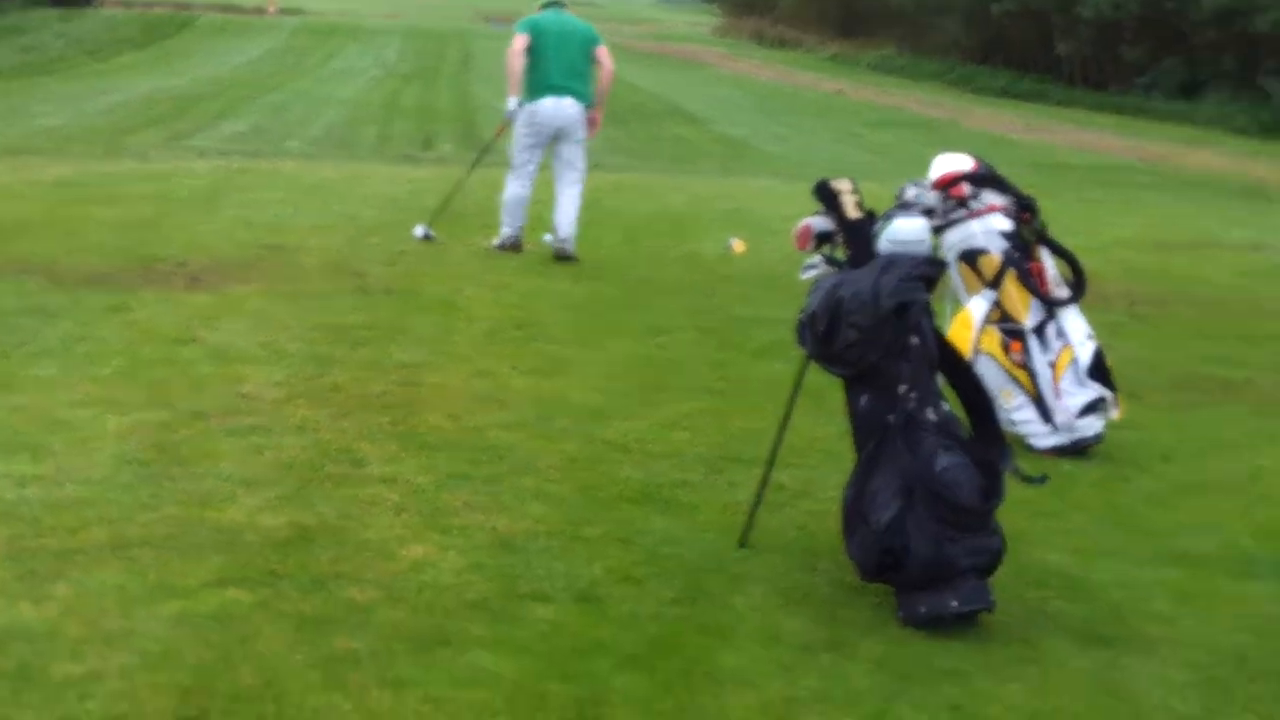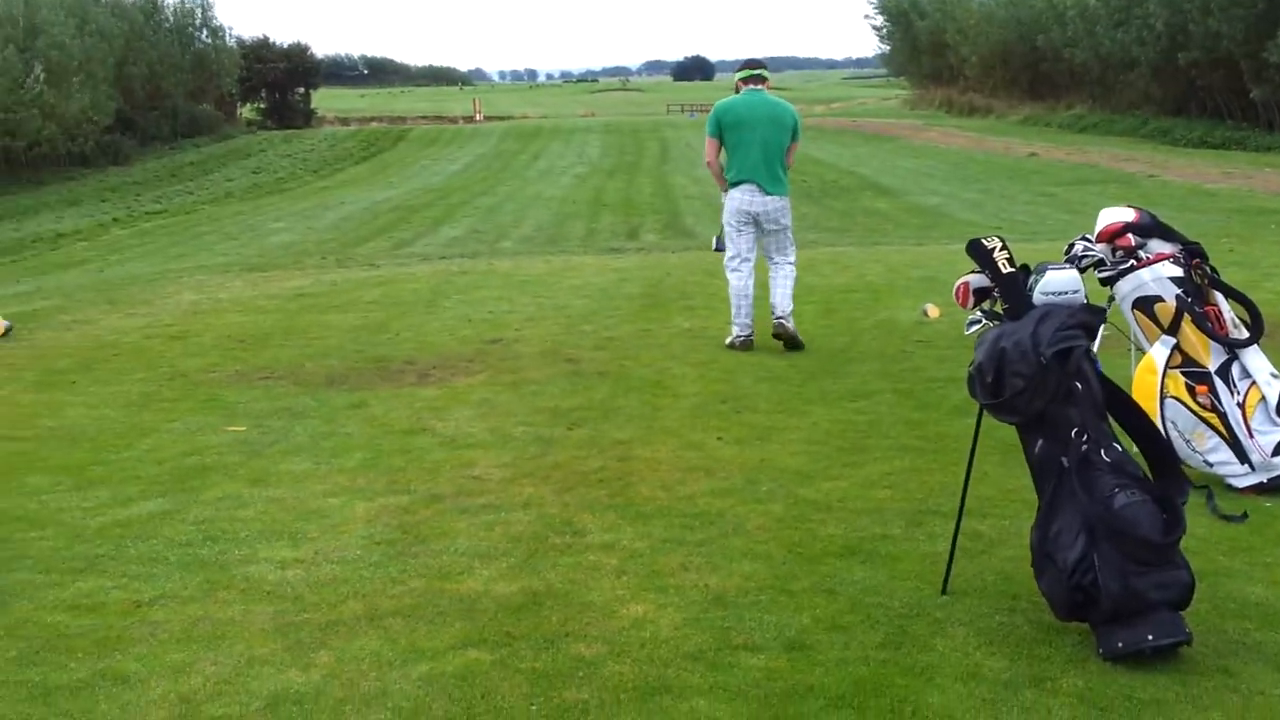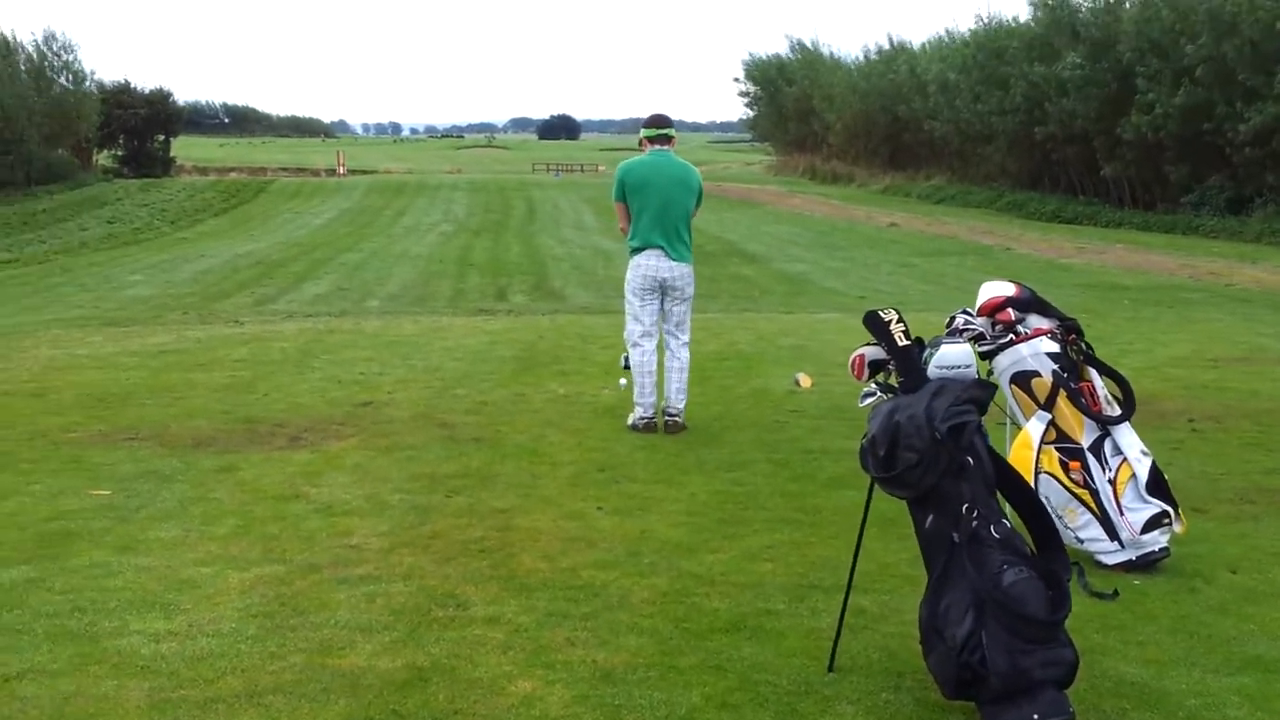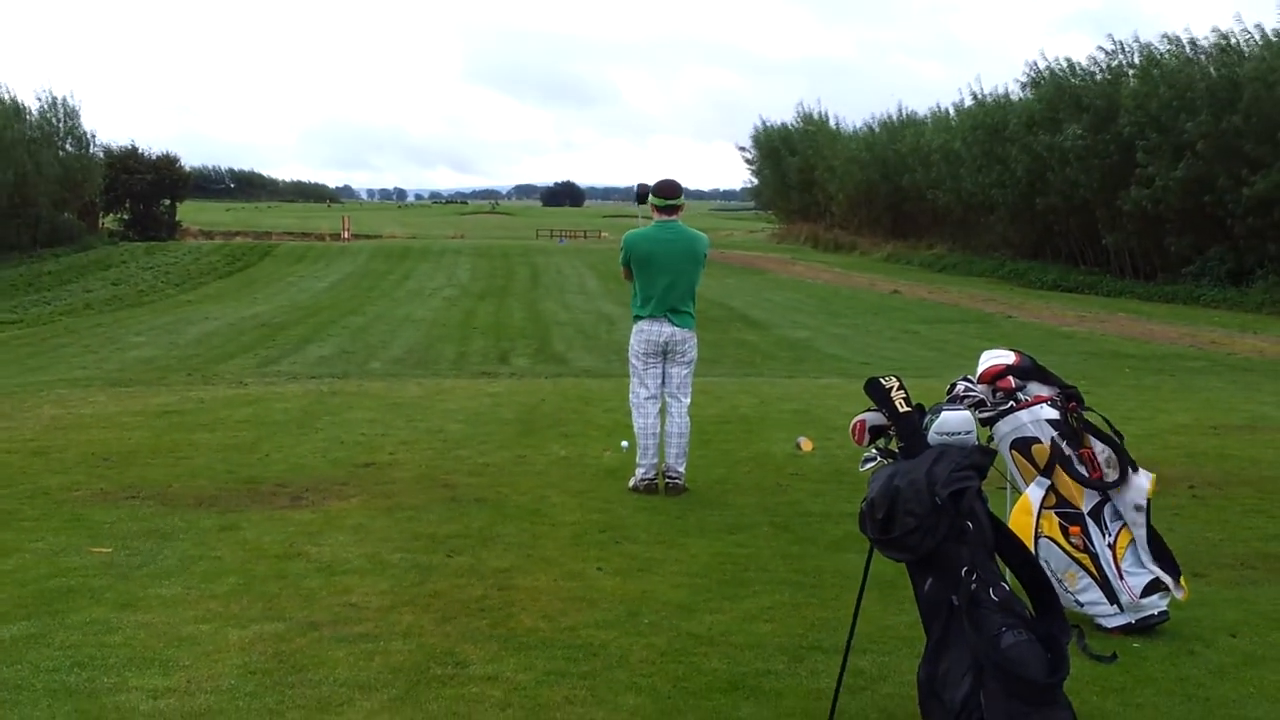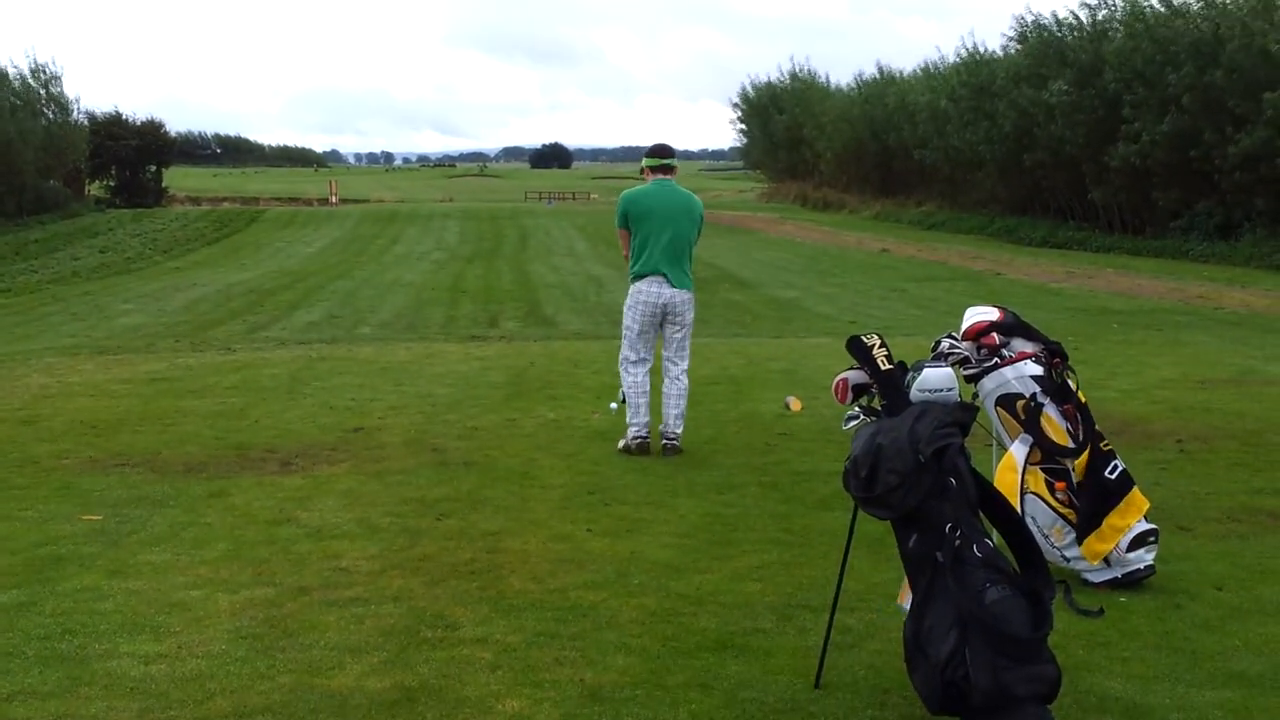
dt=1s
person 1, frame 1
left shoulder: (531, 22)
right shoulder: (587, 29)
left elbow: (516, 51)
right elbow: (608, 68)
left wrist: (512, 98)
right wrist: (598, 110)
left hip: (538, 106)
right hip: (574, 108)
left knee: (521, 172)
right knee: (570, 178)
left ankle: (511, 237)
right ankle: (564, 242)
person 1, frame 2
left shoulder: (723, 108)
right shoulder: (788, 111)
left elbow: (711, 160)
right elbow: (788, 162)
left hip: (739, 197)
right hip: (776, 198)
left knee: (739, 267)
right knee: (783, 262)
left ankle: (742, 334)
right ankle: (783, 318)
person 1, frame 3
left shoulder: (627, 170)
right shoulder: (692, 174)
left elbow: (624, 225)
right elbow: (688, 220)
left hip: (643, 263)
right hip: (680, 265)
left knee: (642, 340)
right knee: (678, 341)
left ankle: (645, 414)
right ankle: (674, 413)
person 1, frame 4
left shoulder: (633, 239)
right shoulder: (699, 242)
left hip: (647, 329)
right hip: (683, 331)
left knee: (645, 403)
right knee: (678, 405)
left ankle: (647, 476)
right ankle: (675, 476)
person 1, frame 5
left shoulder: (630, 198)
right shoulder: (694, 203)
left elbow: (626, 250)
right elbow: (690, 246)
left hip: (644, 289)
right hip: (681, 291)
left knee: (634, 363)
right knee: (676, 368)
left ankle: (637, 434)
right ankle: (672, 437)
